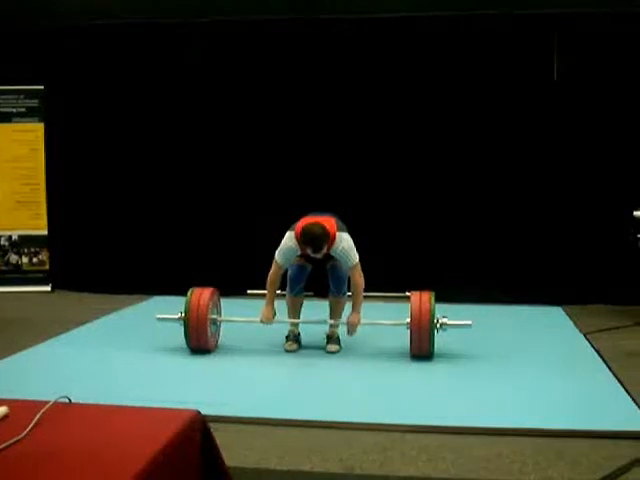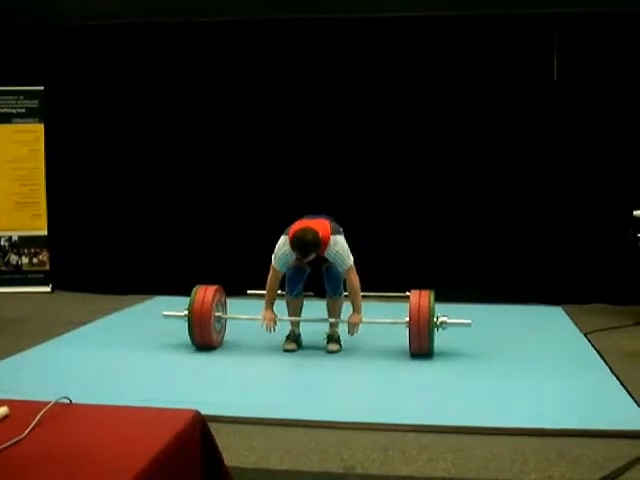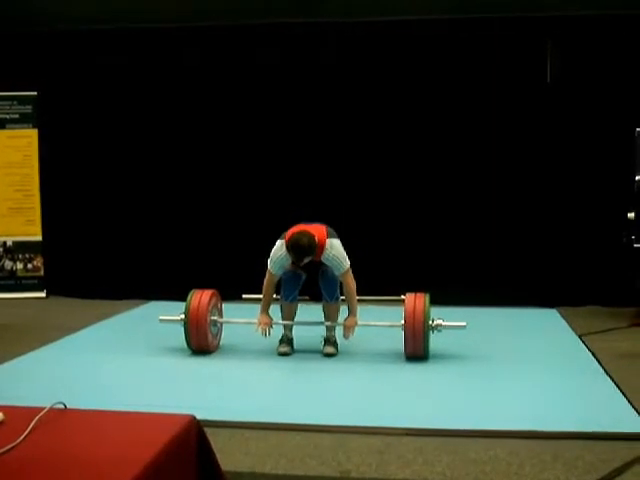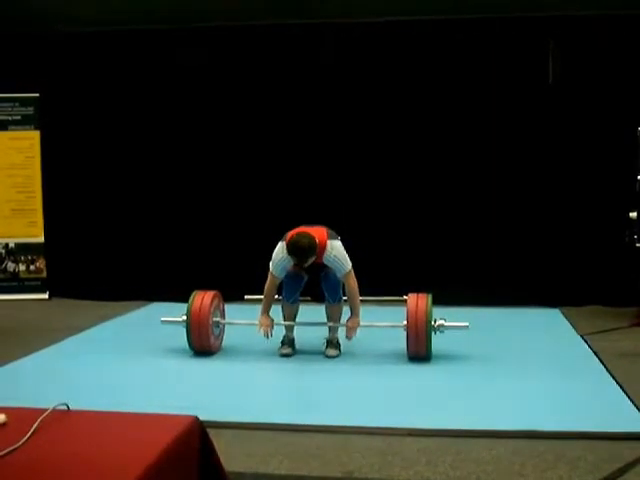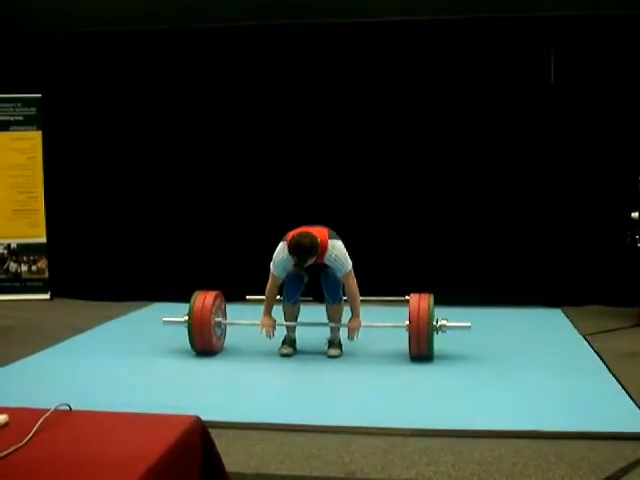
dt=0.7s
person 1, frame 1
left shoulder: (342, 242)
right shoulder: (291, 241)
left elbow: (357, 276)
right elbow: (275, 272)
left wrist: (356, 312)
right wrist: (269, 306)
left hip: (334, 252)
left knee: (339, 280)
right knee: (294, 279)
left ankle: (333, 332)
right ankle: (293, 331)
person 1, frame 2
left shoulder: (336, 244)
right shoulder: (284, 245)
left elbow: (351, 277)
right elbow: (274, 276)
left wrist: (357, 312)
right wrist: (268, 309)
left hip: (330, 251)
right hip: (298, 249)
left knee: (334, 283)
right knee: (293, 281)
left ankle: (333, 332)
right ankle: (294, 332)
person 1, frame 3
left shoulder: (333, 247)
right shoulder: (280, 249)
left elbow: (348, 280)
right elbow: (270, 281)
left wrist: (352, 315)
right wrist: (264, 313)
left hip: (325, 261)
right hip: (294, 261)
left knee: (331, 287)
right knee: (288, 287)
left ankle: (330, 336)
right ankle: (287, 336)
person 1, frame 4
left shoulder: (334, 249)
right shoulder: (281, 252)
left elbow: (350, 281)
right elbow: (272, 283)
left wrist: (355, 316)
right wrist: (264, 314)
left hip: (327, 264)
left knee: (333, 289)
right knee: (289, 288)
left ankle: (333, 338)
right ankle: (288, 337)
person 1, frame 5
left shoulder: (335, 249)
right shoulder: (283, 252)
left elbow: (350, 281)
right elbow: (273, 283)
left wrist: (356, 317)
right wrist: (267, 315)
left hip: (328, 264)
left knee: (333, 291)
right knee: (290, 291)
left ankle: (335, 338)
right ankle: (290, 337)
